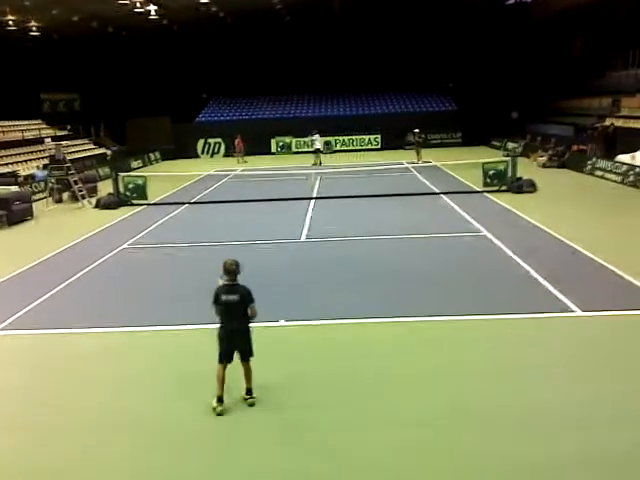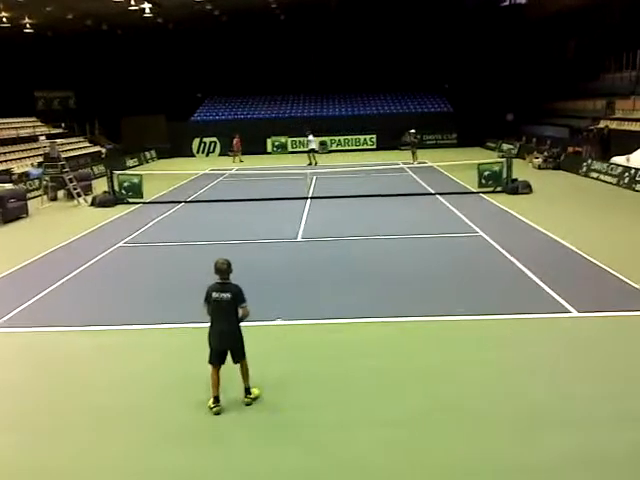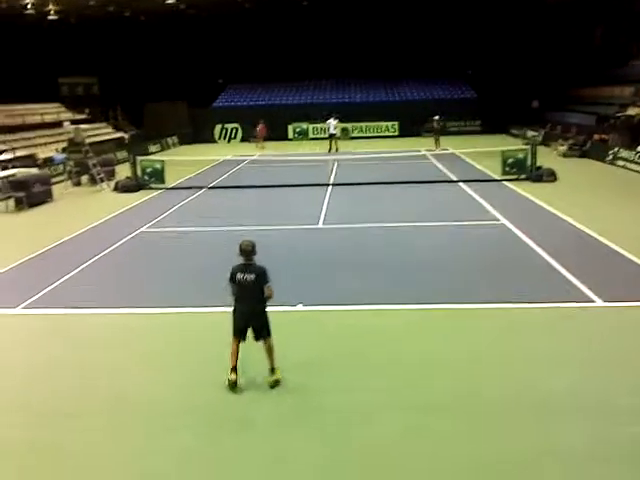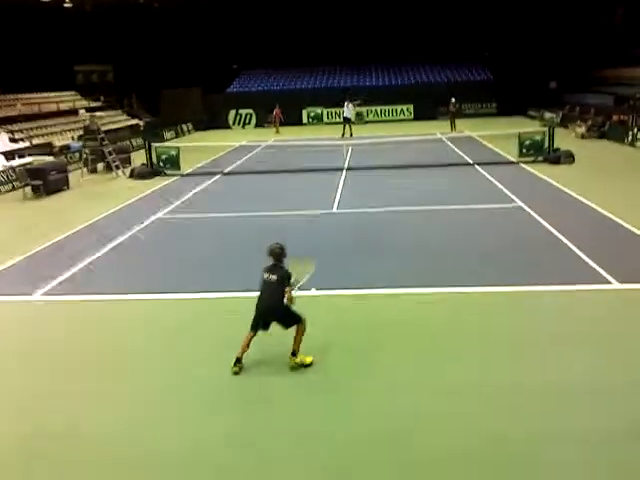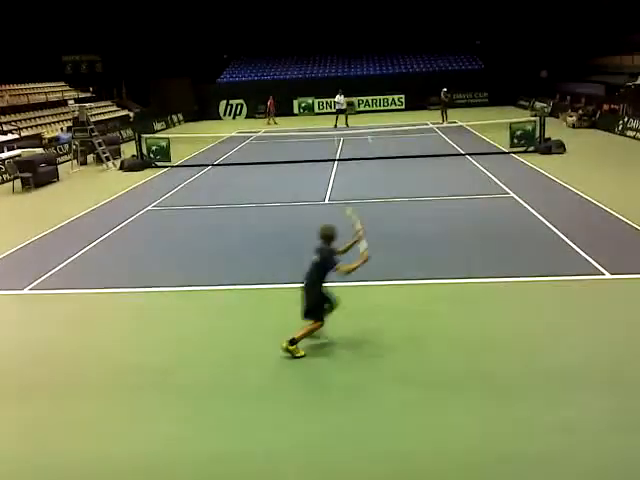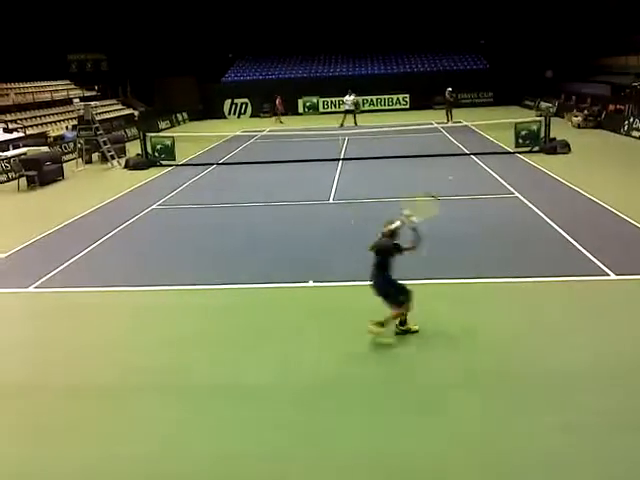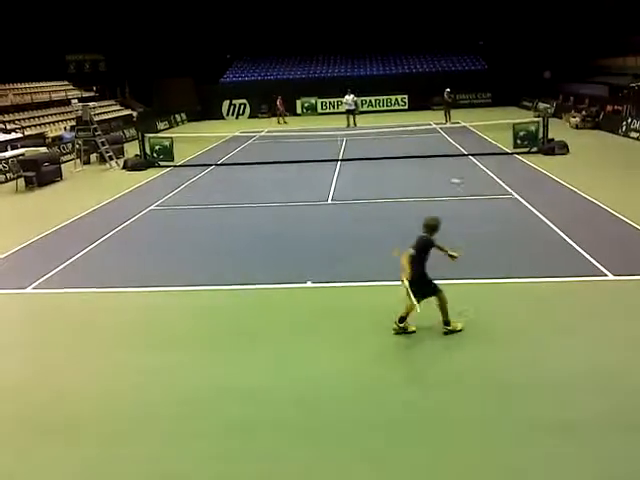
dt=0.3s
person 1, frame 1
left shoulder: (219, 290)
right shoulder: (244, 290)
left elbow: (218, 312)
right elbow: (253, 313)
left hip: (225, 332)
right hip: (242, 332)
left knee: (222, 364)
right knee: (246, 362)
left ankle: (219, 401)
right ankle: (249, 394)
person 1, frame 2
left shoulder: (211, 289)
right shoulder: (236, 289)
left elbow: (209, 311)
right elbow: (245, 313)
left hip: (216, 333)
right hip: (233, 332)
left knee: (215, 366)
right knee: (242, 361)
left ankle: (215, 402)
right ankle: (248, 393)
person 1, frame 3
left shoulder: (235, 270)
right shoulder: (260, 270)
left elbow: (233, 292)
right elbow: (269, 294)
right wrist: (262, 301)
left hip: (240, 311)
right hip: (257, 311)
left knee: (236, 340)
right knee: (266, 339)
left ankle: (233, 373)
right ankle: (272, 374)
person 1, frame 4
left shoulder: (266, 270)
right shoulder: (285, 273)
right elbow: (288, 298)
right wrist: (290, 301)
left hip: (262, 306)
right hip: (277, 307)
left knee: (252, 333)
right knee: (301, 323)
left ankle: (238, 362)
right ankle: (294, 357)
person 1, frame 5
left shoulder: (322, 249)
right shoulder: (326, 255)
left elbow: (340, 252)
right elbow: (344, 271)
left wrist: (355, 240)
right wrist: (361, 261)
left hip: (312, 286)
right hip: (312, 290)
left knee: (332, 305)
right knee: (318, 322)
left ankle: (312, 330)
right ankle: (290, 344)
person 1, frame 6
left shoulder: (387, 243)
right shoulder: (386, 245)
right elbow: (379, 247)
left hip: (384, 279)
right hip: (382, 282)
left knee: (407, 294)
right knee: (401, 309)
left ankle: (402, 325)
right ankle: (379, 325)
person 1, frame 7
left shoulder: (427, 239)
right shoulder: (421, 243)
left elbow: (434, 244)
right elbow: (405, 257)
left wrist: (448, 252)
right wrist: (407, 271)
left hip: (413, 276)
right hip: (417, 277)
left knee: (417, 298)
right knee: (441, 296)
left ankle: (400, 324)
right ankle: (447, 325)
